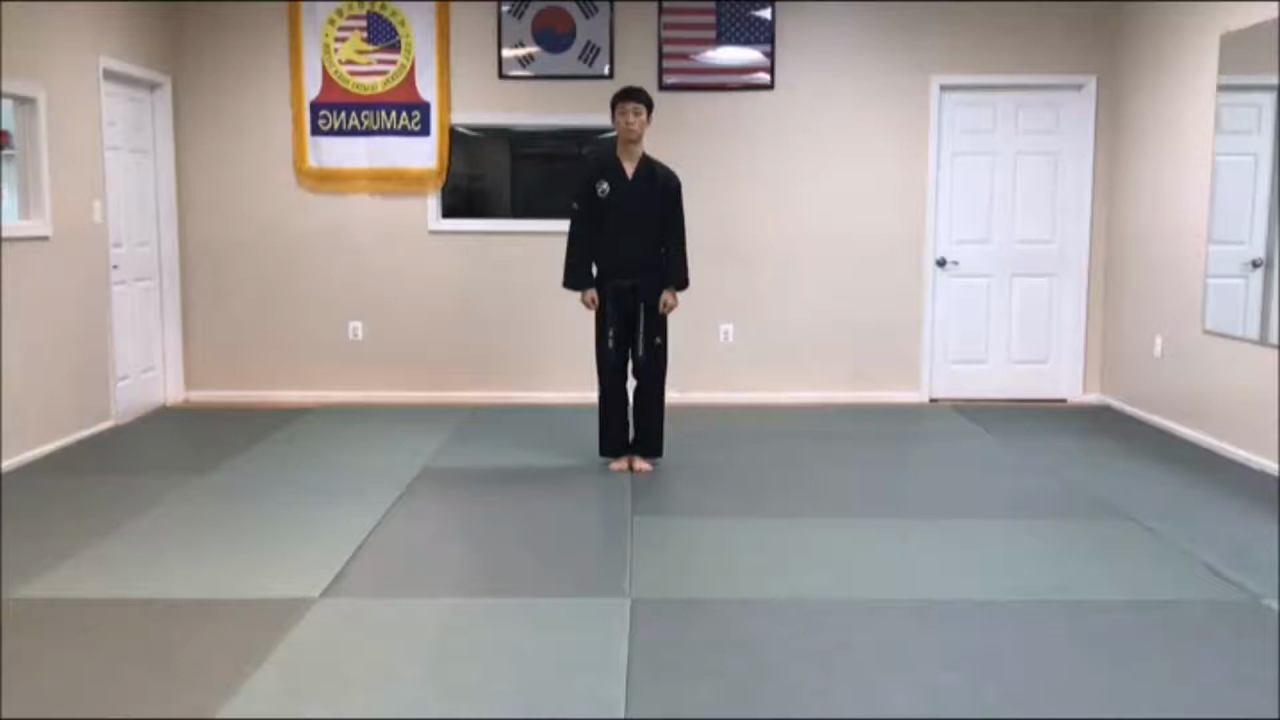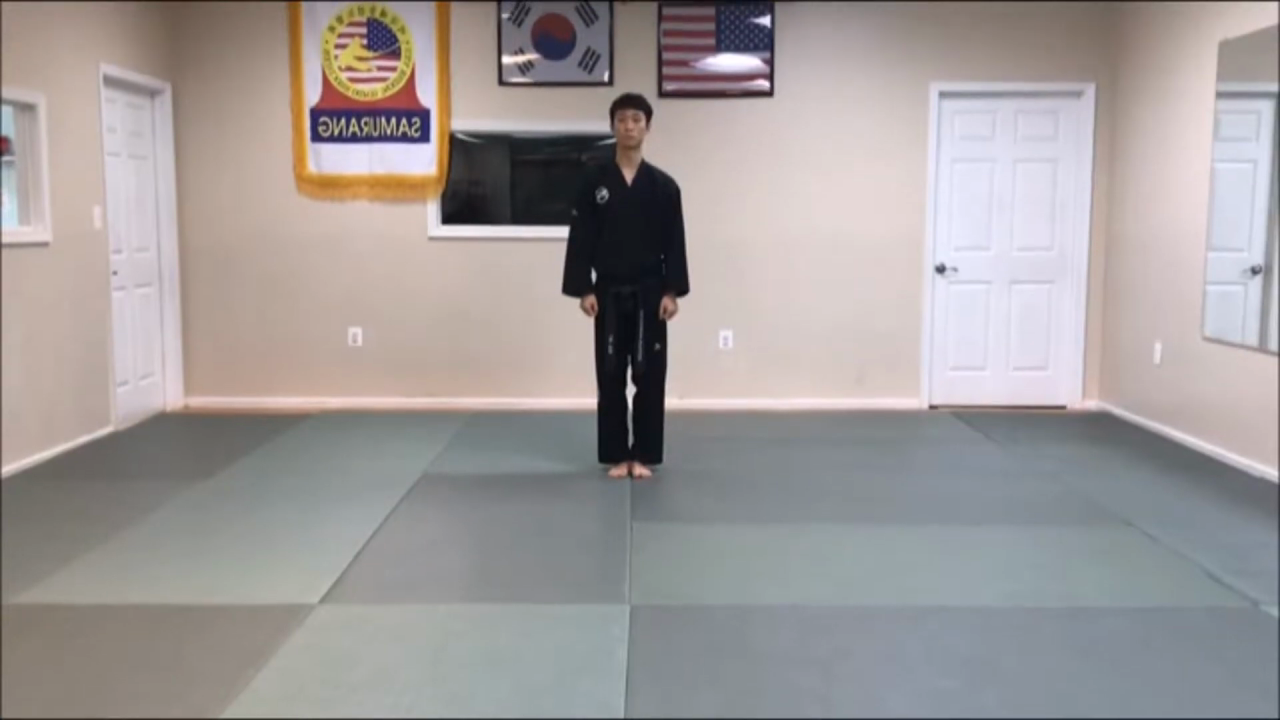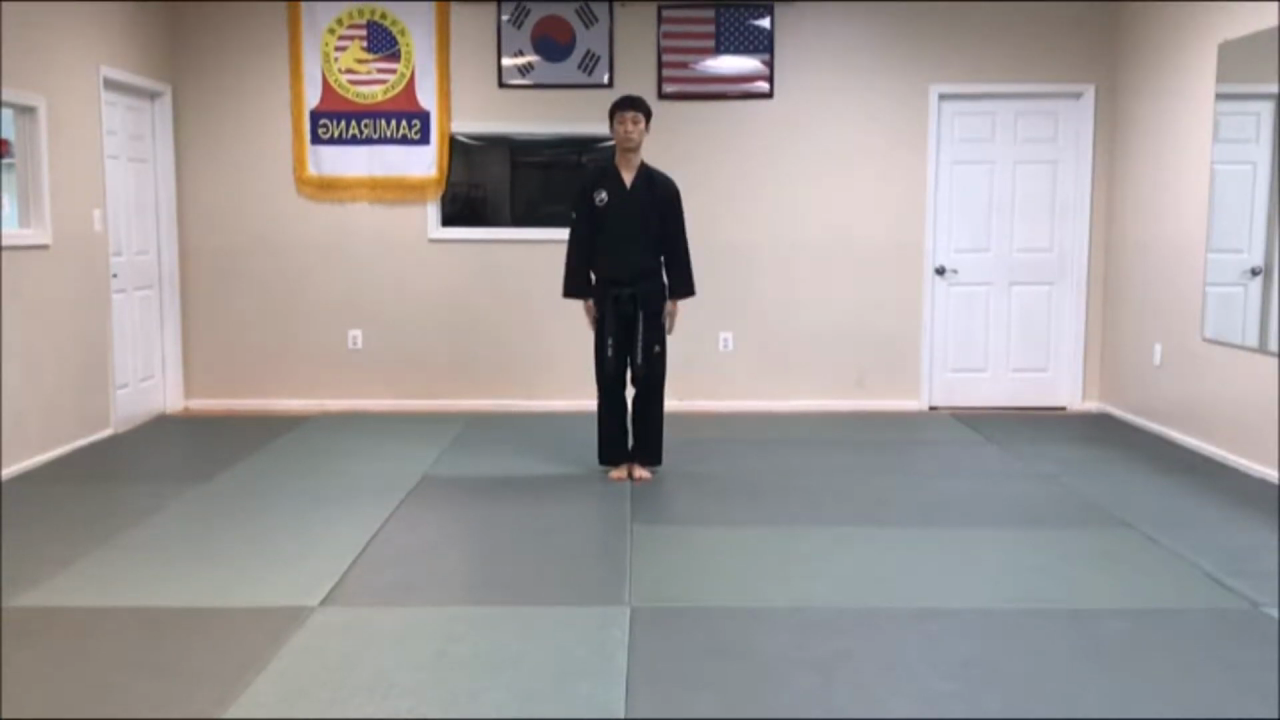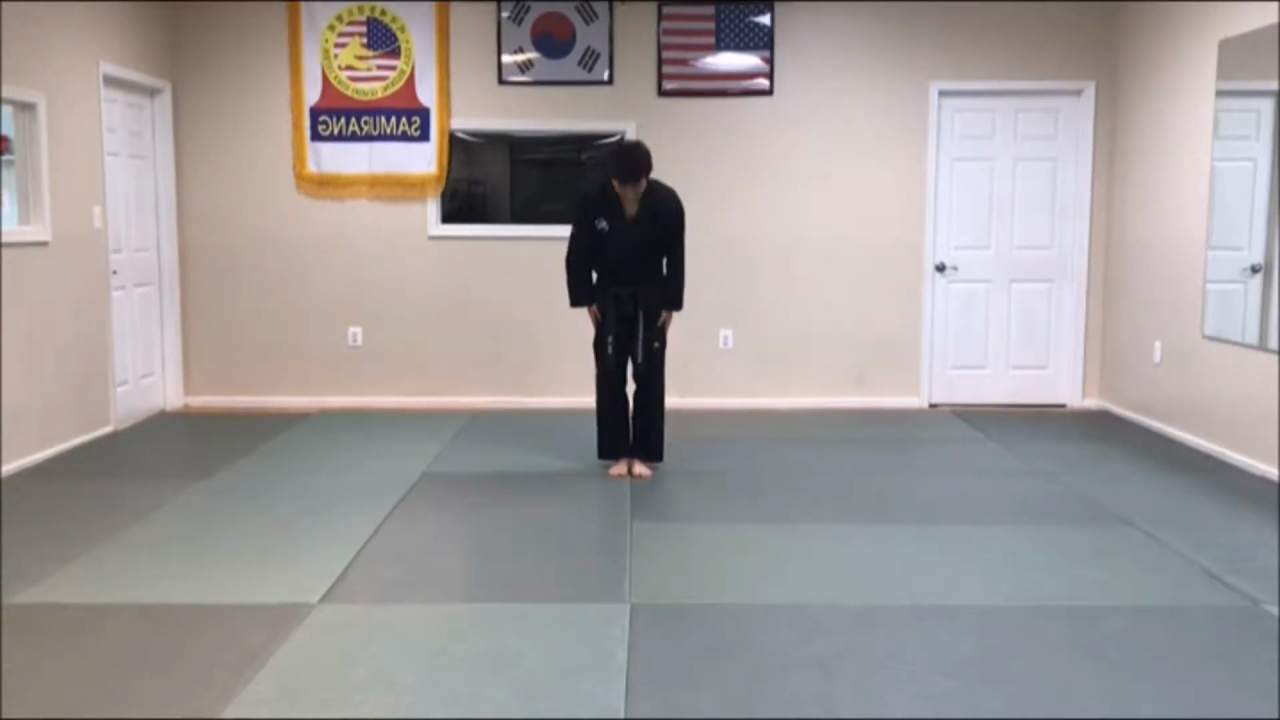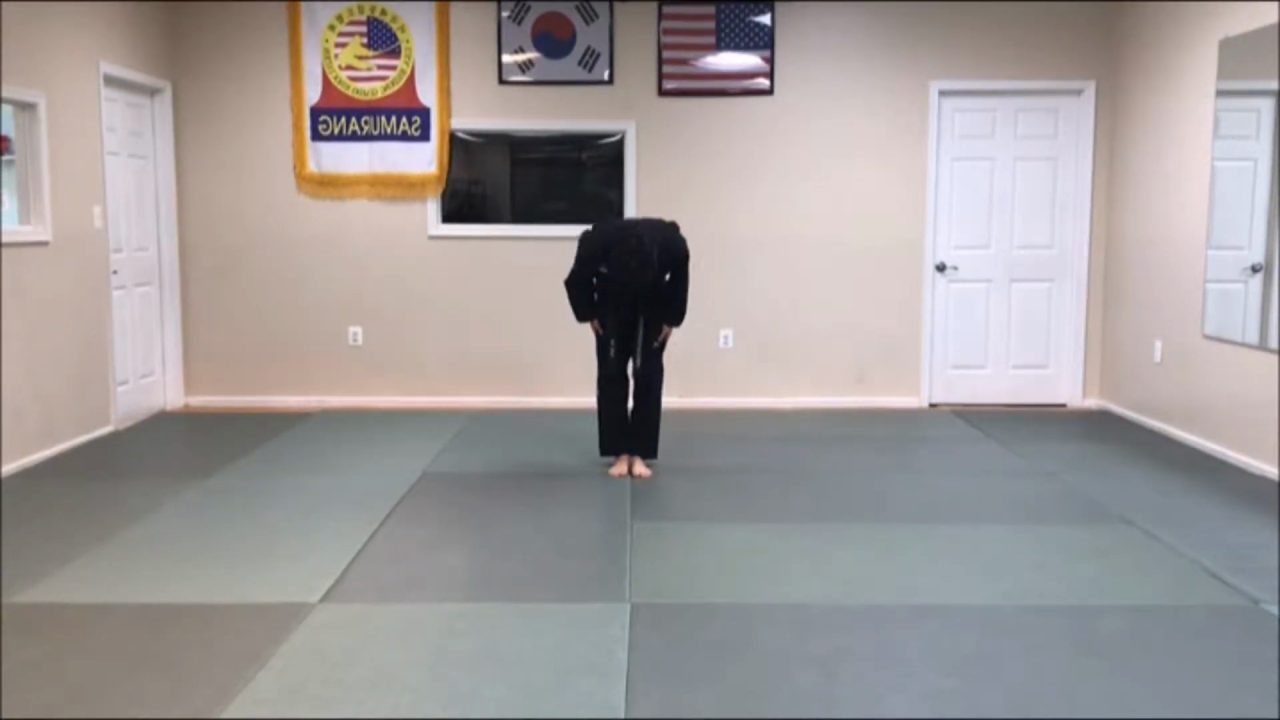
dt=1s
person 1, frame 1
left shoulder: (664, 178)
right shoulder: (595, 174)
left elbow: (674, 236)
right elbow: (582, 232)
left wrist: (672, 286)
right wrist: (585, 283)
left hip: (650, 287)
right hip: (609, 287)
left knee: (650, 370)
right knee: (611, 369)
left ankle: (644, 449)
right ankle: (618, 449)
person 1, frame 2
left shoulder: (663, 185)
right shoulder: (594, 181)
left elbow: (674, 242)
right elbow: (581, 239)
left wrist: (672, 291)
right wrist: (584, 289)
left hip: (649, 293)
right hip: (609, 293)
left knee: (649, 375)
right knee: (610, 376)
left ankle: (643, 456)
right ankle: (617, 456)
person 1, frame 3
left shoulder: (662, 186)
right shoulder: (593, 184)
left elbow: (675, 244)
right elbow: (579, 242)
left wrist: (676, 295)
right wrist: (584, 294)
left hip: (649, 295)
right hip: (608, 295)
left knee: (648, 378)
right knee: (609, 378)
left ankle: (643, 457)
right ankle: (617, 457)
person 1, frame 4
left shoulder: (668, 203)
right shoulder: (593, 201)
left elbow: (675, 257)
right elbow: (578, 256)
left wrist: (670, 304)
right wrist: (587, 300)
left hip: (650, 299)
right hip: (609, 298)
left knee: (648, 374)
right knee: (610, 374)
left ankle: (643, 454)
right ankle: (618, 453)
person 1, frame 5
left shoulder: (672, 243)
right shoulder: (595, 243)
left elbow: (679, 282)
right elbow: (577, 282)
left wrist: (671, 319)
right wrist: (589, 315)
left hip: (652, 309)
right hip: (611, 307)
left knee: (647, 374)
right knee: (611, 373)
left ankle: (639, 453)
right ankle: (620, 451)
